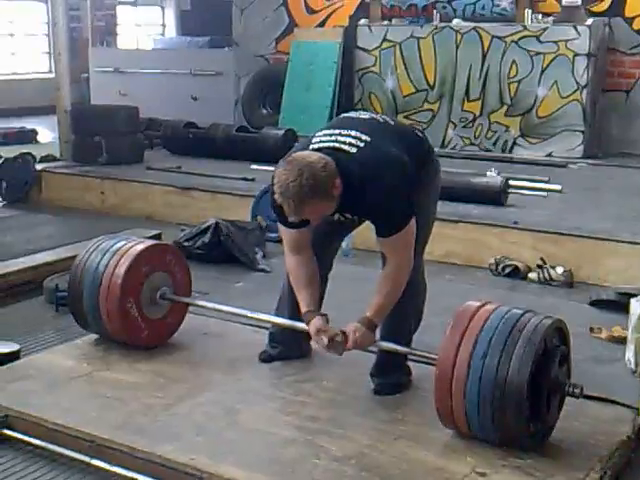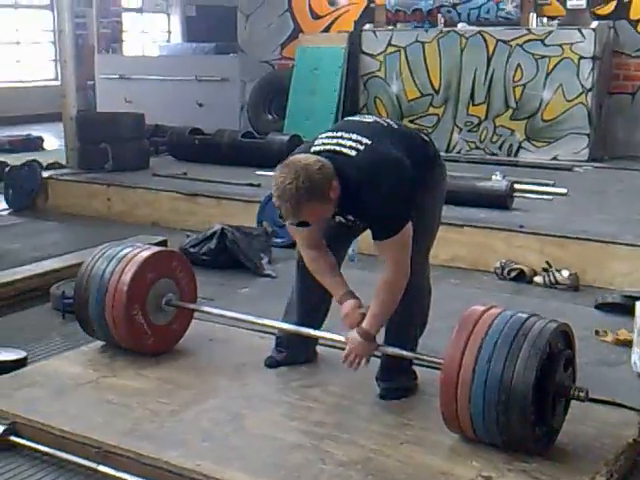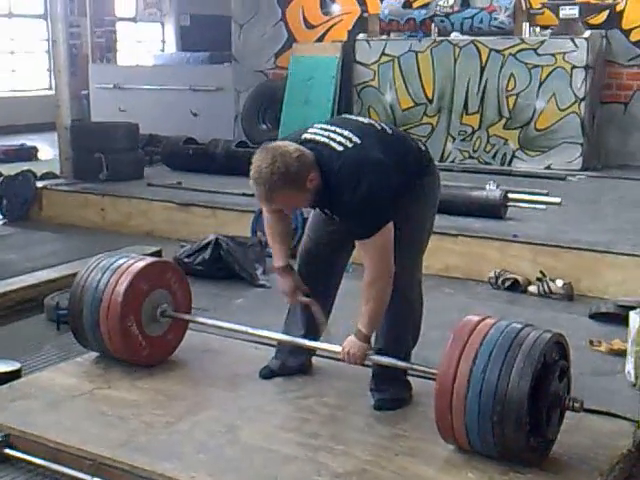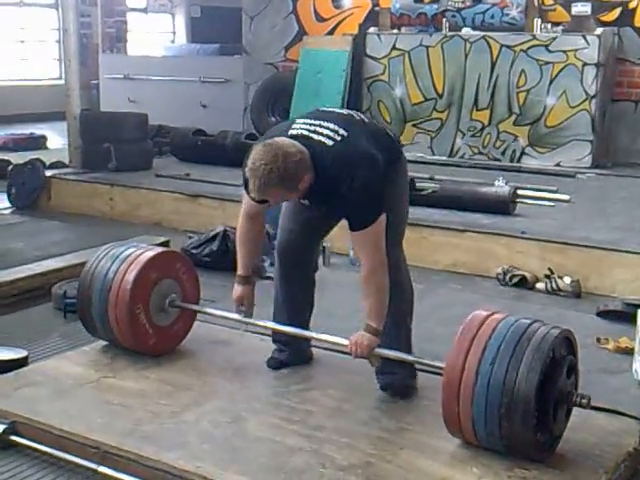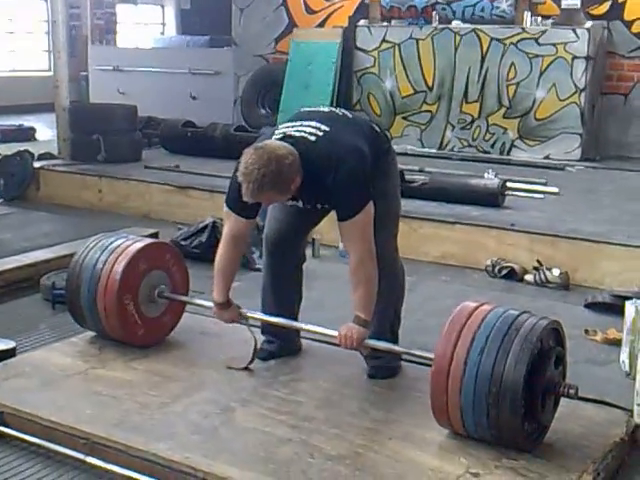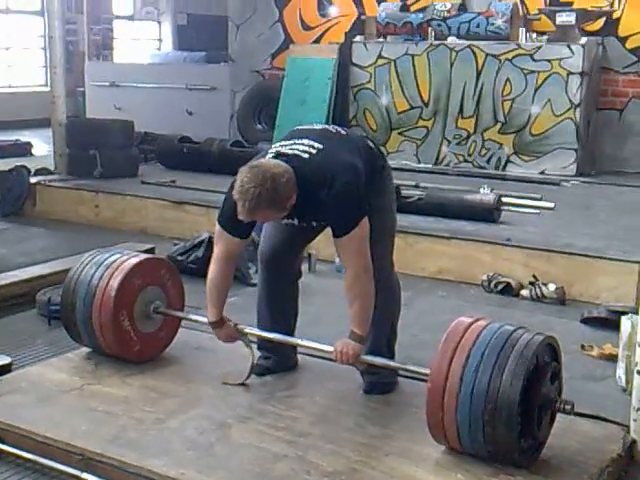
dt=0.5s
person 1, frame 1
left shoulder: (382, 187)
right shoulder: (290, 186)
left elbow: (399, 262)
right elbow: (297, 253)
left wrist: (369, 322)
right wrist: (311, 314)
left hip: (415, 167)
left knee: (409, 266)
right knee: (312, 247)
left ankle: (393, 364)
right ankle: (289, 340)
person 1, frame 2
left shoulder: (379, 189)
right shoulder: (295, 186)
left elbow: (395, 270)
right elbow: (312, 249)
left wrist: (367, 333)
right wrist: (345, 297)
left hip: (419, 174)
left knee: (410, 269)
right knee: (310, 259)
left ankle: (397, 367)
right ankle: (295, 345)
person 1, frame 3
left shoulder: (359, 187)
right shoulder: (282, 169)
left elbow: (379, 271)
right elbow: (273, 212)
left wrist: (362, 335)
right wrist: (283, 269)
left hip: (412, 183)
left knee: (400, 277)
right knee: (313, 261)
left ankle: (391, 378)
right ankle: (294, 354)
person 1, frame 4
left shoulder: (355, 181)
right shoulder: (263, 164)
left elbow: (372, 263)
right elbow: (251, 216)
left wrist: (373, 330)
right wrist: (244, 279)
left hip: (383, 168)
right hip: (318, 167)
left knee: (389, 262)
right knee: (289, 249)
left ankle: (395, 362)
right ankle: (292, 345)
person 1, frame 5
left shoulder: (343, 174)
right shoulder: (251, 171)
left elbow: (360, 254)
right elbow: (233, 237)
left wrist: (360, 321)
right wrist: (221, 300)
left hip: (373, 161)
right hip: (306, 161)
left knee: (381, 253)
right knee: (277, 241)
left ankle: (382, 347)
right ankle: (280, 336)
person 1, frame 6
left shoulder: (338, 192)
right shoulder: (246, 191)
left elbow: (358, 269)
right elbow: (223, 257)
left wrist: (356, 336)
right wrist: (217, 320)
left hip: (369, 178)
left knee: (377, 268)
right knee: (272, 257)
right ankle: (277, 351)
